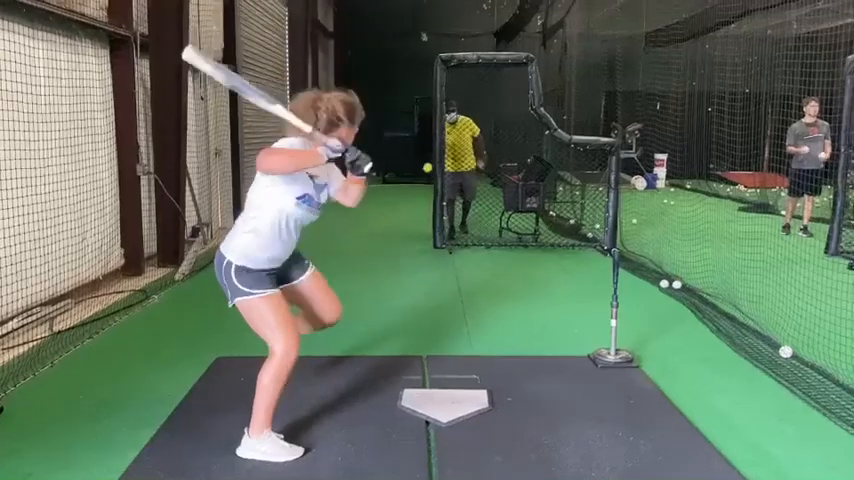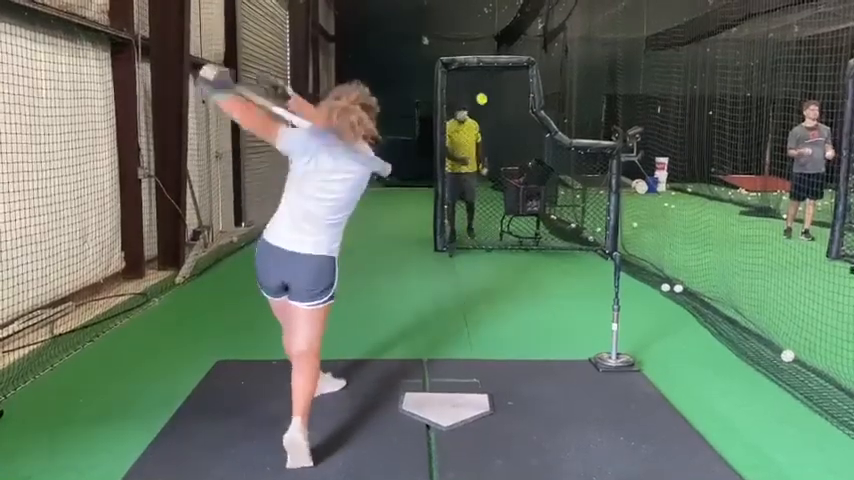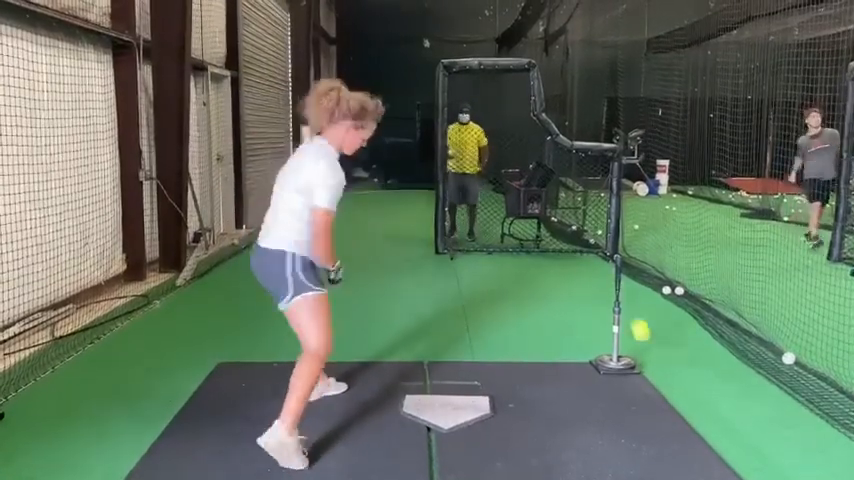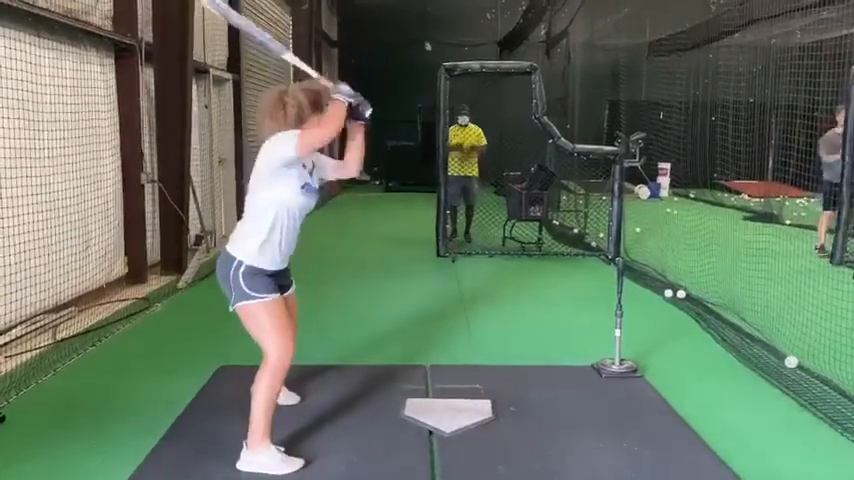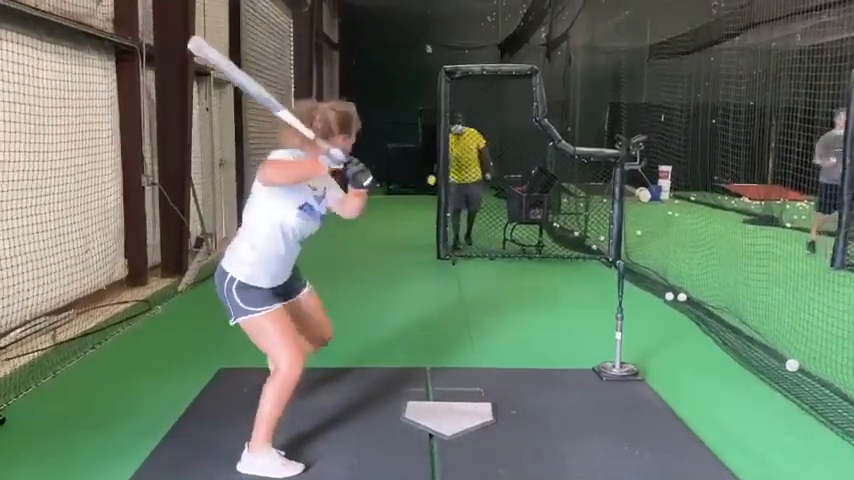
dt=1s
person 1, frame 1
left shoulder: (329, 165)
right shoulder: (294, 148)
left elbow: (352, 199)
right elbow: (265, 162)
left wrist: (357, 171)
right wrist: (326, 153)
left hip: (283, 258)
right hip: (243, 263)
left knee: (330, 314)
right knee: (286, 346)
left ankle: (295, 317)
right ankle: (256, 437)
person 1, frame 2
left shoulder: (313, 145)
right shoulder: (364, 159)
left elbow: (264, 125)
right elbow: (327, 126)
left wrist: (222, 90)
right wrist: (295, 98)
left hip: (272, 252)
right hip: (317, 262)
left knee: (293, 332)
right knee: (306, 349)
left ankle: (311, 380)
right ankle: (298, 426)
person 1, frame 3
left shoulder: (313, 152)
right shoulder: (327, 167)
right elbow: (318, 234)
right wrist: (332, 265)
left hip: (277, 254)
right hip: (286, 260)
left knee: (317, 320)
right knee: (318, 345)
left ankle: (316, 381)
right ankle: (283, 429)
person 1, frame 4
left shoulder: (309, 160)
right shoulder: (279, 147)
left elbow: (350, 168)
right elbow: (327, 131)
left wrist: (358, 122)
right wrist: (340, 99)
left hip: (273, 264)
right hip: (244, 267)
left knee: (285, 331)
right knee: (280, 350)
left ankle: (267, 385)
right ankle: (256, 449)
person 1, frame 5
left shoulder: (323, 182)
right shoulder: (289, 160)
left elbow: (351, 211)
right elbow: (266, 175)
left wrist: (359, 183)
right wrist: (328, 163)
left hip: (282, 275)
right hip: (244, 280)
left knee: (320, 337)
right knee: (292, 362)
left ankle: (279, 360)
person 2, frame 1
left shoulder: (824, 126)
right shoulder: (795, 127)
left elbow: (828, 143)
right elbow: (788, 148)
left wrist: (827, 154)
right wrist: (798, 150)
left hip: (816, 167)
right hip: (798, 167)
left knee: (810, 197)
right knee: (793, 197)
left ankle: (804, 227)
right ankle: (787, 224)
person 2, frame 2
left shoulder: (825, 130)
right shoulder: (796, 131)
left elbow: (828, 148)
right elbow: (789, 152)
left wrist: (831, 153)
right wrist: (800, 152)
left hip: (818, 172)
right hip: (800, 171)
left knee: (811, 201)
right knee: (795, 201)
left ankle: (806, 230)
right ankle: (788, 227)
person 2, frame 3
left shoulder: (833, 134)
right shoulder: (802, 141)
right elbow: (799, 159)
right wrist: (794, 172)
left hip: (829, 178)
right hip: (811, 177)
left knee: (821, 207)
right knee: (816, 204)
left ankle: (810, 233)
right ankle: (815, 237)
person 2, frame 4
right shoulder: (827, 137)
right elbow: (824, 158)
right wrist: (841, 155)
right hip: (831, 181)
right knee: (828, 213)
right ankle: (821, 244)
person 2, frame 5
right shoulder: (826, 139)
right elbow: (817, 159)
right wrist: (826, 162)
right hip: (827, 183)
right knee: (823, 215)
right ankle: (812, 240)
person 3, frame 1
left shoulder: (468, 122)
left elbow: (478, 137)
left wrist: (481, 157)
left hip: (469, 167)
right hip: (450, 169)
left knee: (468, 198)
right knee: (450, 199)
left ankle: (463, 222)
right ankle: (451, 227)
person 3, frame 2
left shoulder: (474, 125)
right shoulder: (447, 127)
left elbow: (478, 145)
right elbow: (444, 149)
left wrist: (482, 164)
right wrist: (458, 159)
left hip: (471, 170)
right hip: (453, 170)
left knee: (470, 200)
right knee: (451, 202)
left ankle: (470, 227)
right ankle: (452, 231)
person 3, frame 3
left shoulder: (477, 130)
right shoulder: (449, 130)
left elbow: (483, 147)
left wrist: (483, 163)
right wrist: (446, 154)
left hip: (471, 171)
right hip: (453, 171)
left knee: (472, 202)
right knee: (452, 201)
left ankle: (471, 230)
right ankle: (452, 226)
person 3, frame 4
left shoulder: (477, 130)
right shoulder: (450, 131)
left elbow: (484, 148)
left wrist: (476, 148)
right wrist: (453, 147)
left hip: (471, 173)
right hip: (454, 173)
left knee: (470, 204)
right knee: (453, 203)
left ankle: (467, 231)
right ankle: (454, 230)
person 3, frame 5
left shoulder: (474, 133)
right shoulder: (448, 139)
left elbow: (483, 150)
left wrist: (488, 168)
left hip: (474, 178)
right hip: (456, 180)
left knee: (473, 209)
right knee: (456, 209)
left ankle: (468, 234)
right ankle: (456, 238)
